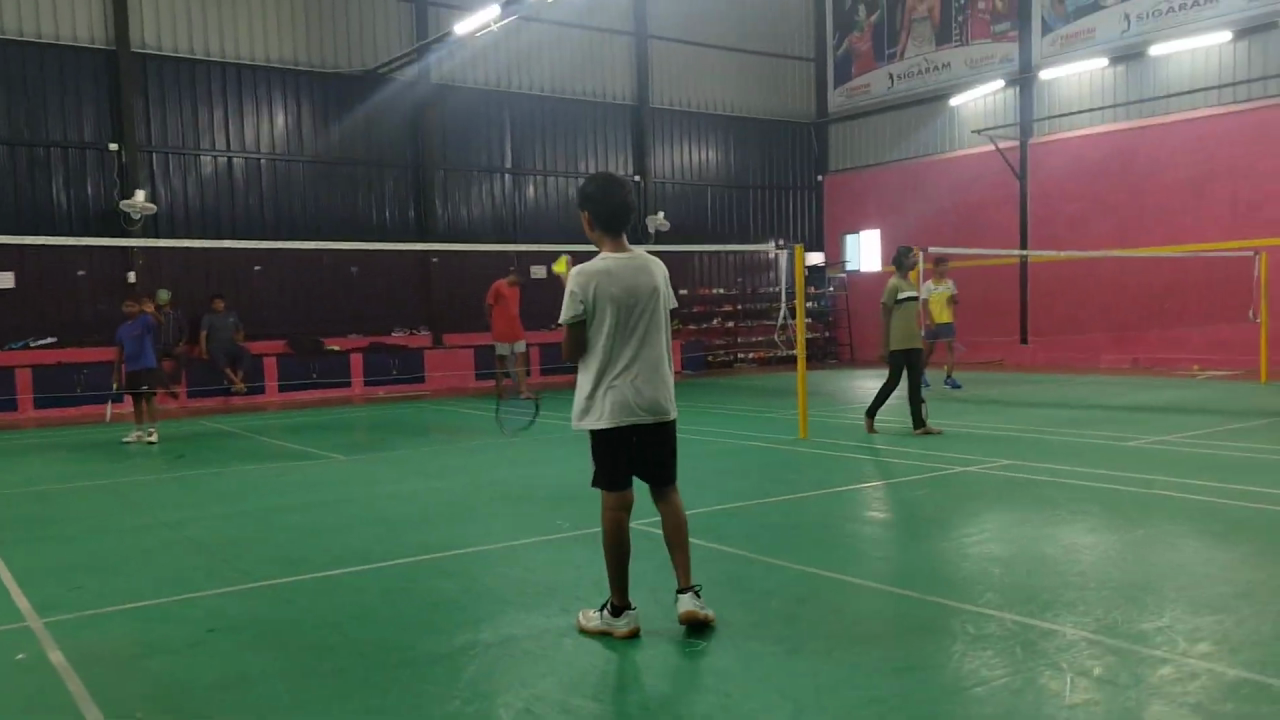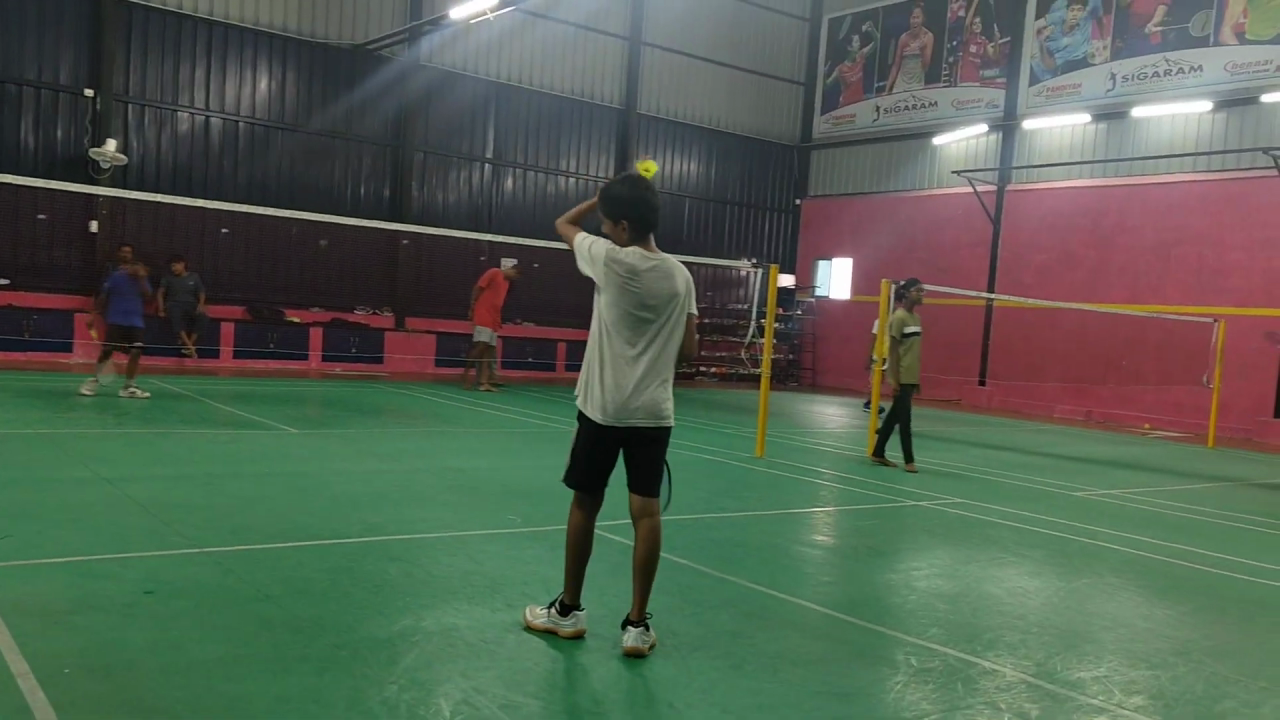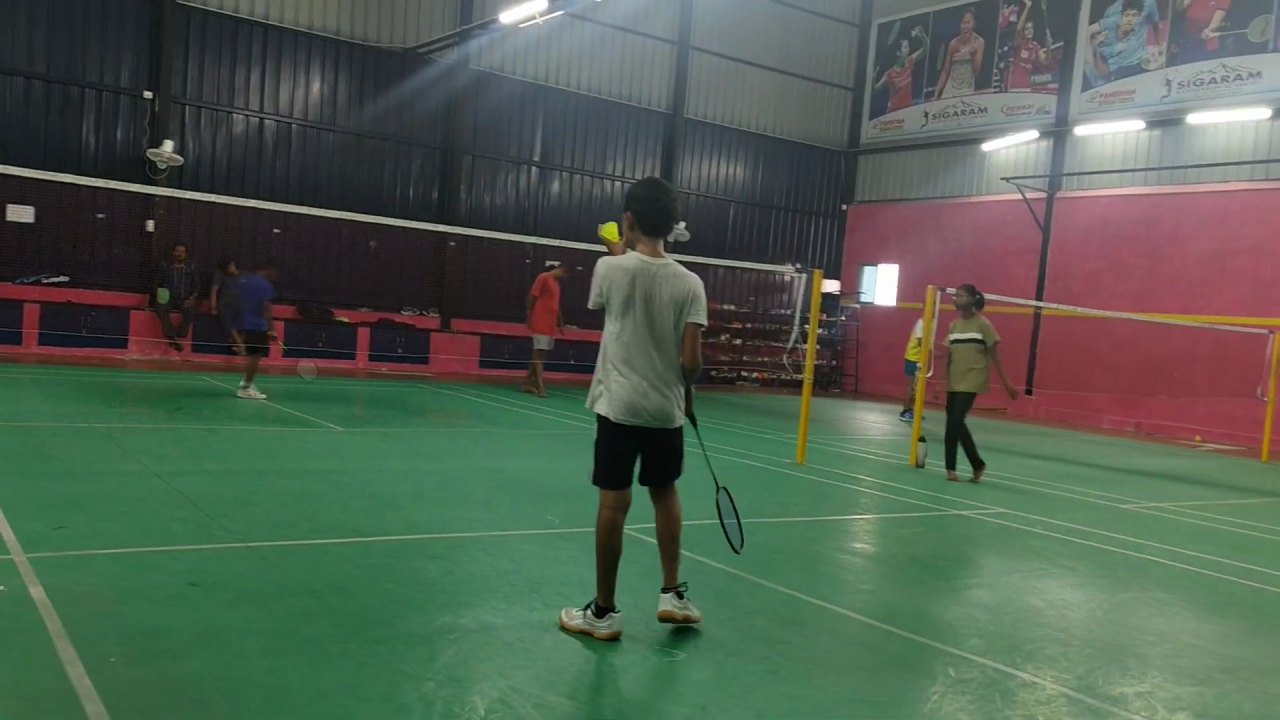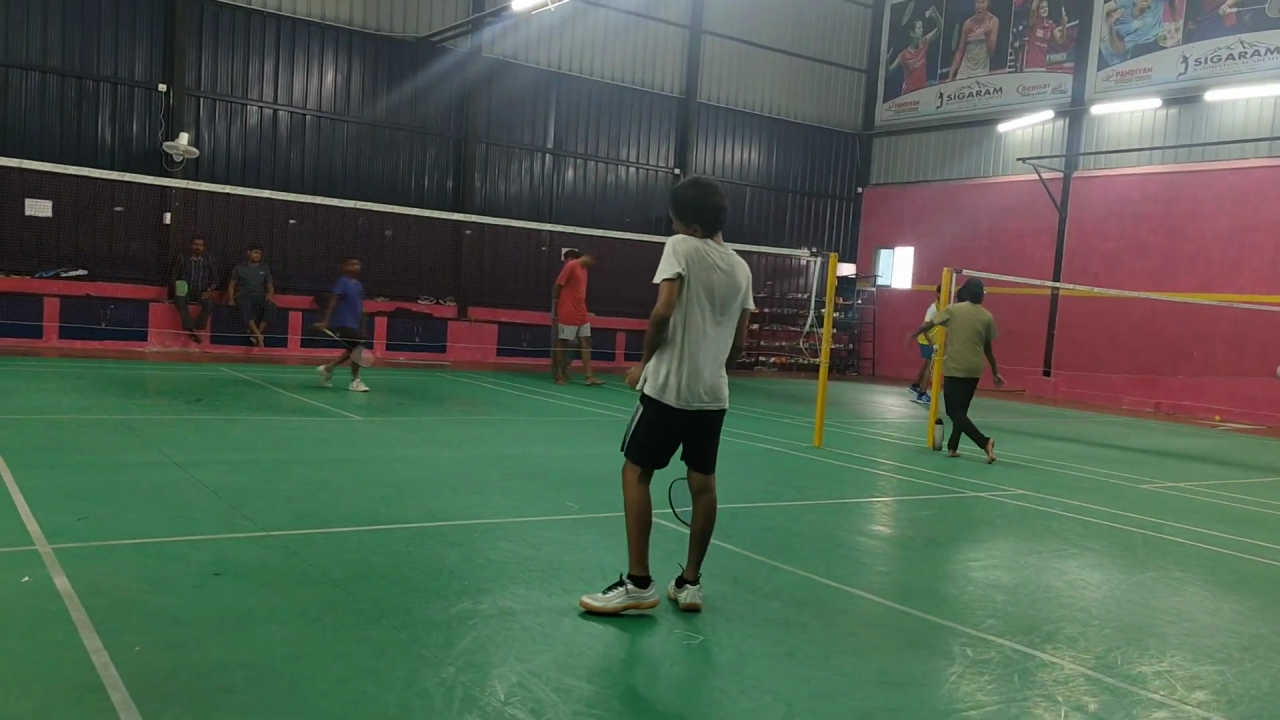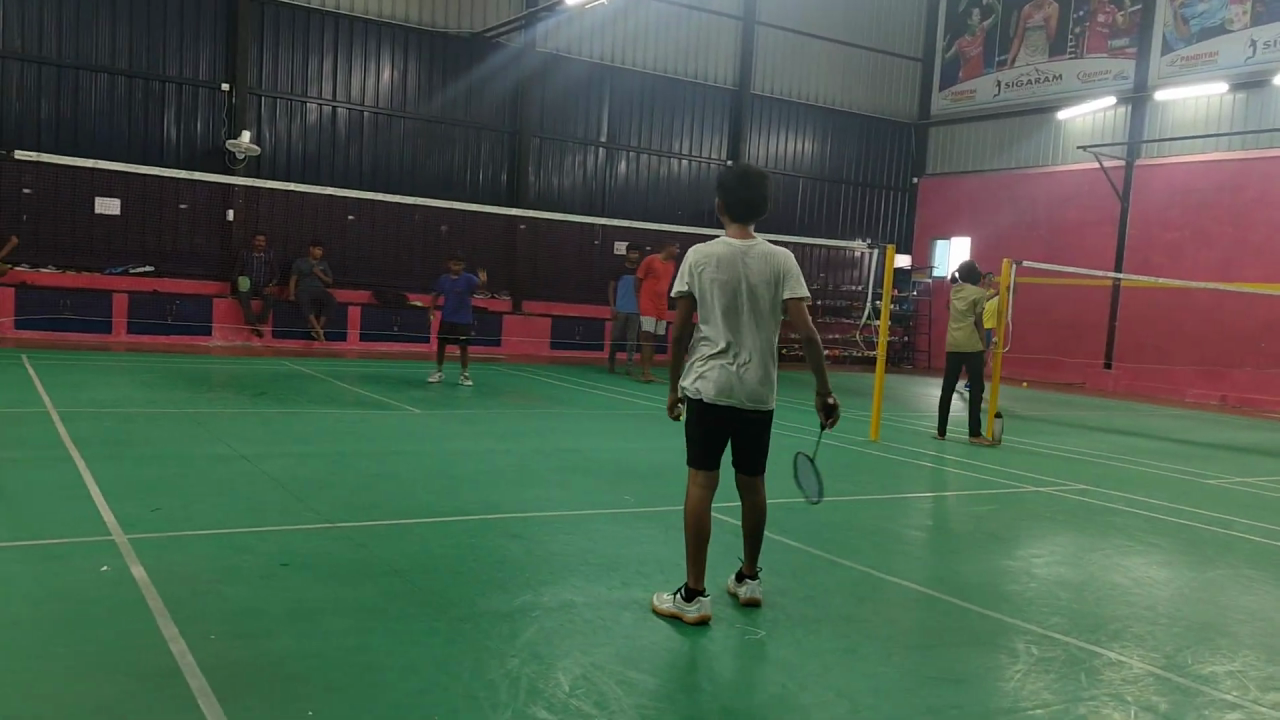
dt=0.7s
person 1, frame 1
left shoulder: (585, 276)
right shoulder: (657, 269)
left elbow: (572, 351)
left hip: (609, 407)
right hip: (658, 403)
left knee: (616, 504)
right knee: (667, 496)
left ankle: (620, 610)
right ankle: (687, 592)
person 1, frame 2
left shoulder: (610, 259)
right shoulder: (681, 276)
left elbow: (563, 224)
right elbow: (688, 351)
left wrist: (606, 200)
left hip: (603, 407)
right hip: (655, 411)
left knee: (585, 505)
right knee: (646, 512)
left ankle: (568, 609)
right ankle: (637, 624)
person 1, frame 3
left shoulder: (609, 269)
right shoulder: (689, 283)
right elbow: (691, 362)
left hip: (617, 406)
right hip: (666, 409)
left knee: (613, 504)
right knee: (665, 494)
left ankle: (604, 611)
right ankle: (672, 592)
person 1, frame 4
left shoulder: (681, 247)
right shoulder: (741, 268)
left elbow: (663, 313)
right elbow: (738, 343)
left wrist: (644, 363)
left hip: (668, 388)
right hip: (713, 395)
left knee: (636, 474)
right knee: (703, 486)
left ankle: (639, 582)
right ankle: (689, 583)
person 1, frame 5
left shoulder: (700, 256)
right shoulder: (782, 260)
left elbow: (680, 330)
right elbow: (805, 330)
left wrist: (674, 386)
right wrist: (824, 390)
left hip: (706, 386)
right hip: (758, 392)
left knee: (701, 484)
right knee: (752, 485)
left ankle: (694, 595)
right ankle: (749, 579)
person 2, frame 1
left shoulder: (912, 284)
right shoulder: (894, 284)
right elbow: (885, 316)
left wrist: (920, 339)
right wrist: (884, 346)
left hip: (914, 343)
right hip: (897, 343)
left knee: (915, 383)
right knee: (893, 381)
left ankle: (919, 425)
right ankle: (870, 415)
person 2, frame 2
left shoulder: (916, 317)
right shoulder: (899, 317)
right elbow: (893, 351)
left wrist: (919, 379)
right wrist: (894, 380)
left hip: (912, 376)
right hip: (902, 376)
left knee: (895, 415)
right knee: (904, 416)
left ankle: (878, 453)
right ankle: (908, 460)
person 2, frame 3
left shoulder: (983, 324)
right shoulder: (954, 325)
left elbow: (994, 355)
right elbow: (949, 358)
left wrist: (1006, 383)
left hip: (973, 382)
right hip: (954, 383)
left knee: (956, 422)
right knee: (951, 424)
left ankle: (977, 464)
right ankle: (951, 467)
person 2, frame 4
left shoulder: (952, 310)
right shoulder: (987, 317)
left elbow: (928, 326)
right elbow: (988, 348)
left wrist: (913, 335)
right wrist: (995, 373)
left hip: (954, 367)
right hip: (975, 369)
left knee: (953, 411)
right knee: (960, 409)
left ankle: (985, 442)
right ankle: (953, 446)
person 2, frame 5
left shoulder: (954, 290)
right shoulder: (980, 293)
right elbow: (979, 323)
right wrist: (985, 349)
left hip: (953, 345)
right hip: (972, 346)
left knee: (948, 389)
right knee: (977, 389)
left ankle: (941, 431)
right ankle: (975, 434)
